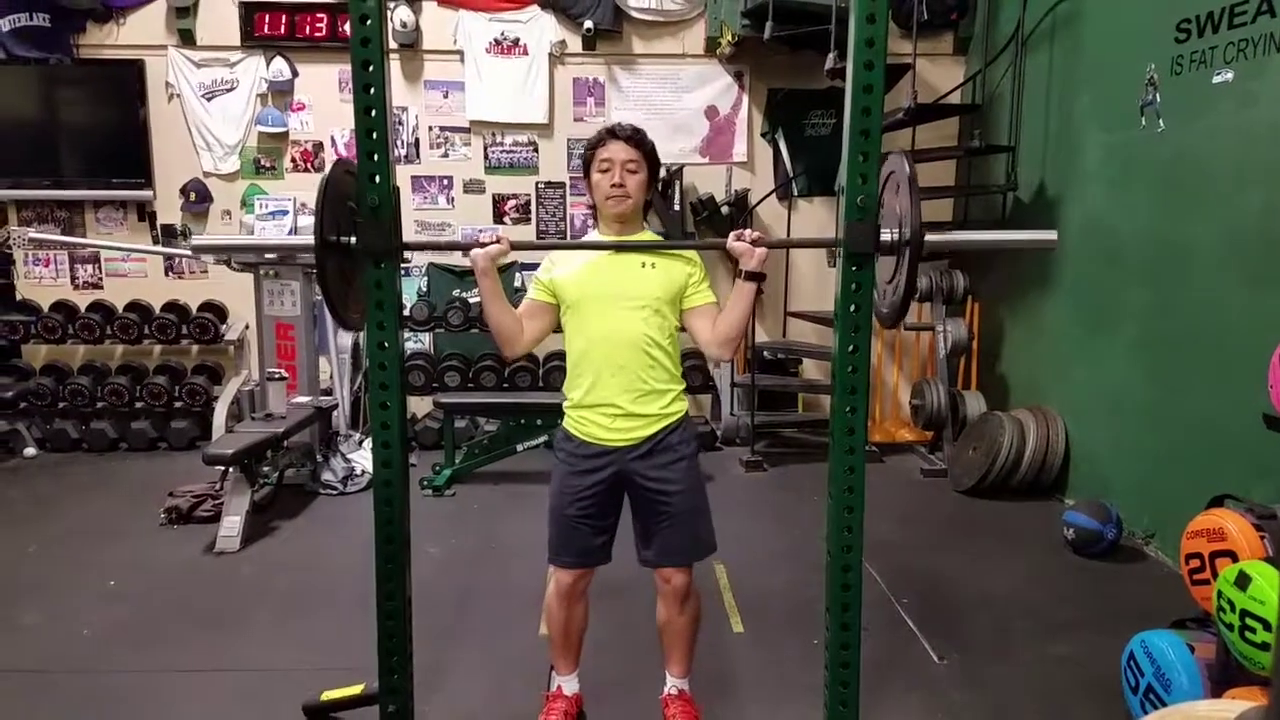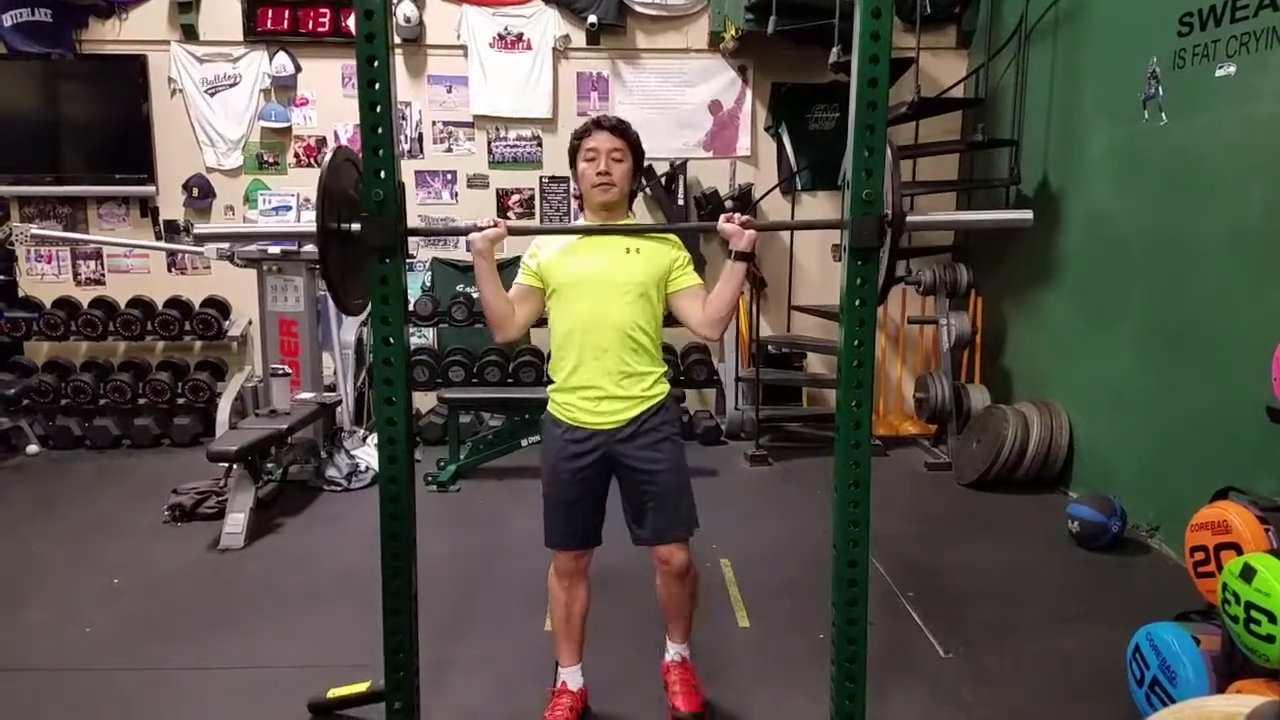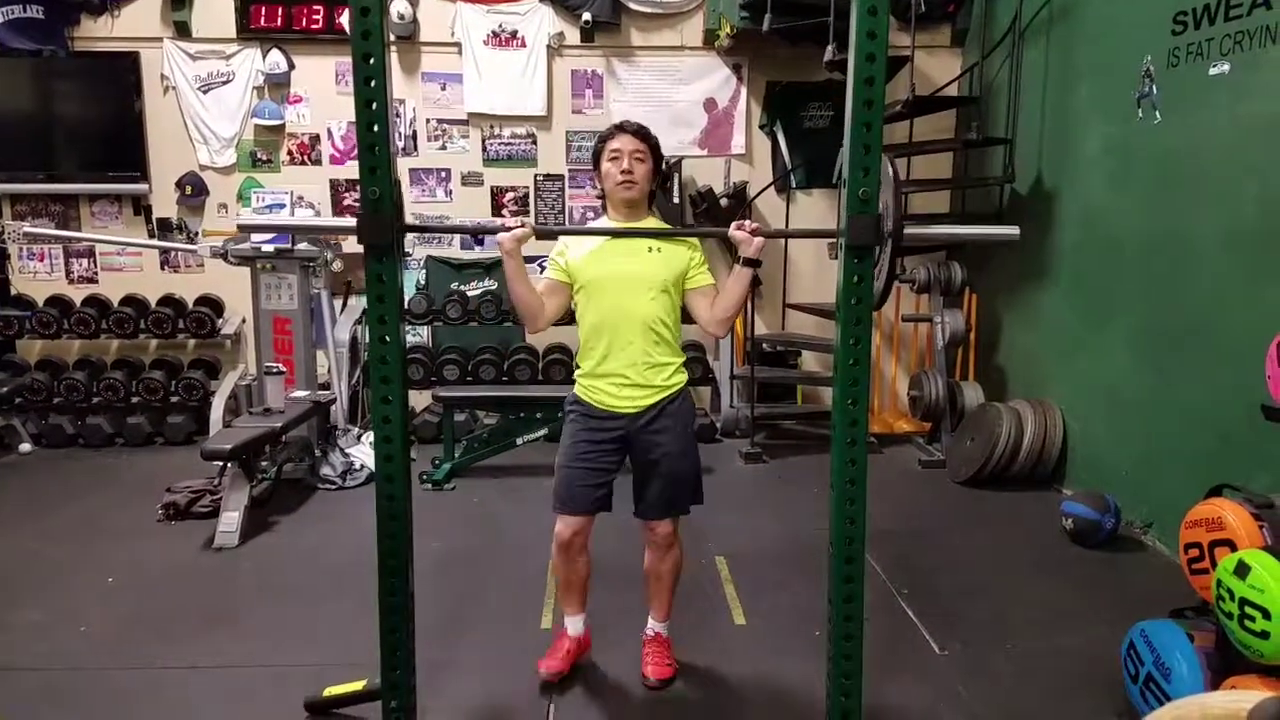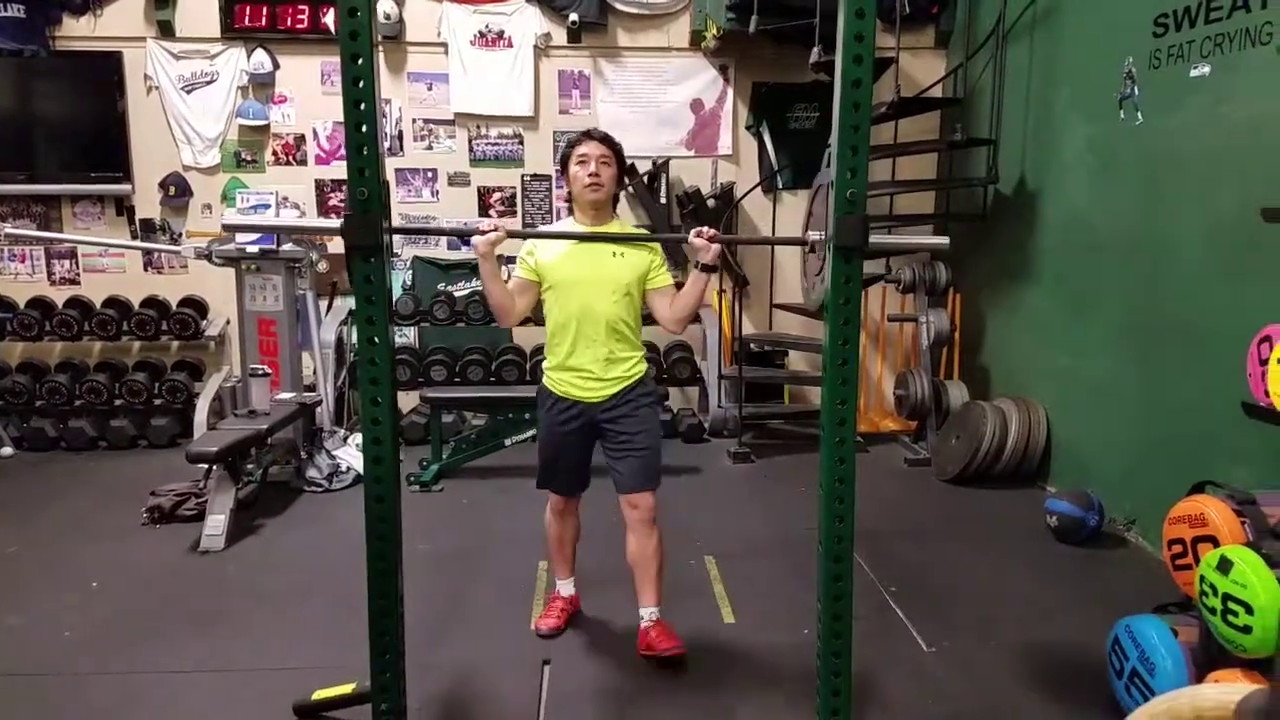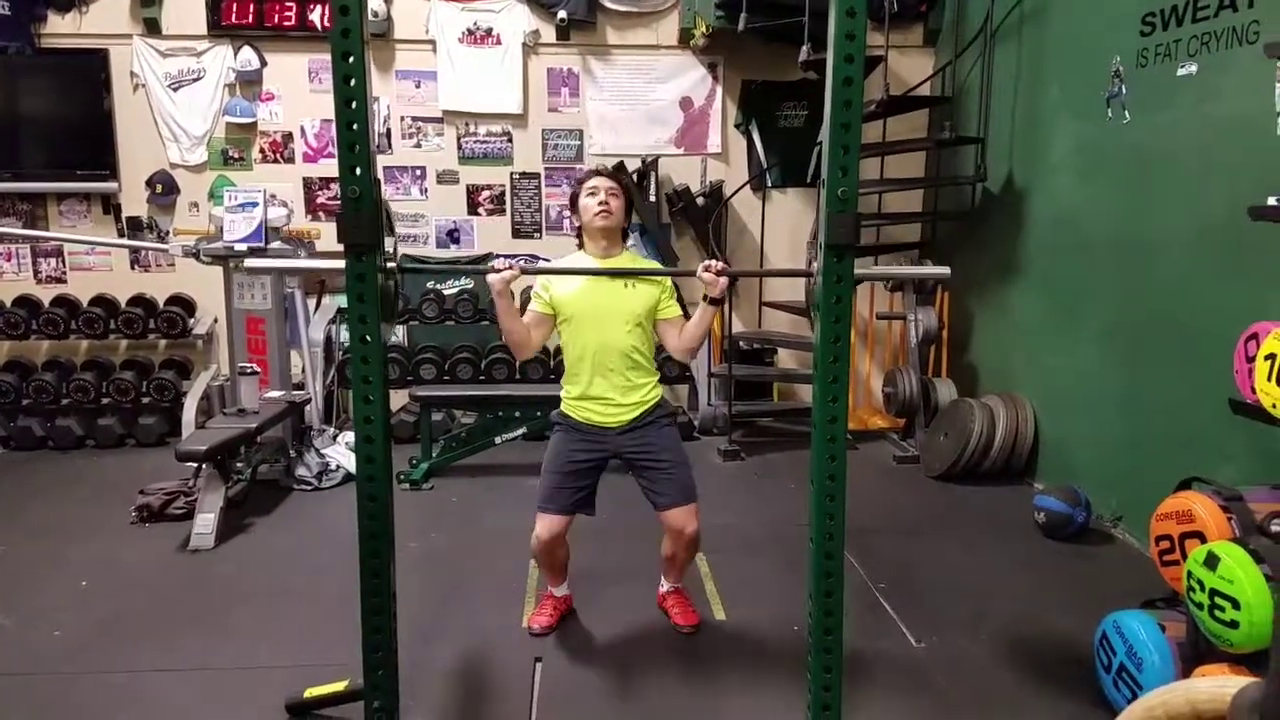
dt=0.5s
person 1, frame 1
left shoulder: (681, 261)
right shoulder: (561, 261)
left elbow: (721, 345)
right elbow: (514, 342)
left wrist: (749, 273)
right wrist: (485, 273)
left hip: (664, 441)
right hip: (583, 443)
left knee: (675, 581)
right knee: (568, 581)
person 1, frame 2
left shoulder: (665, 246)
right shoulder: (548, 247)
left elbow: (709, 325)
right elbow: (506, 327)
left wrist: (738, 255)
right wrist: (483, 257)
left hip: (647, 420)
right hip: (570, 424)
left knee: (674, 556)
right knee: (569, 561)
left ankle: (678, 655)
person 1, frame 3
left shoulder: (682, 246)
right shoulder: (573, 245)
left elbow: (716, 322)
right elbow: (536, 319)
left wrist: (746, 260)
right wrist: (511, 258)
left hip: (663, 408)
right hip: (593, 407)
left knee: (662, 531)
right knee: (568, 531)
left ankle: (656, 633)
right ankle: (573, 631)
person 1, frame 4
left shoulder: (643, 246)
right shoulder: (541, 244)
left elbow: (675, 320)
right elbow: (507, 315)
left wrist: (704, 266)
right wrist: (486, 259)
left hip: (628, 393)
right hip: (563, 395)
left knee: (641, 508)
right knee: (561, 502)
left ankle: (651, 619)
right ankle: (565, 592)
person 1, frame 5
left shoulder: (653, 276)
right shoulder: (554, 277)
left elbow: (683, 348)
right elbow: (523, 348)
left wrist: (712, 299)
right wrist: (500, 295)
left hip: (646, 418)
right hip: (579, 422)
left knee: (685, 527)
right knee: (546, 535)
left ankle: (670, 589)
right ankle: (558, 593)
